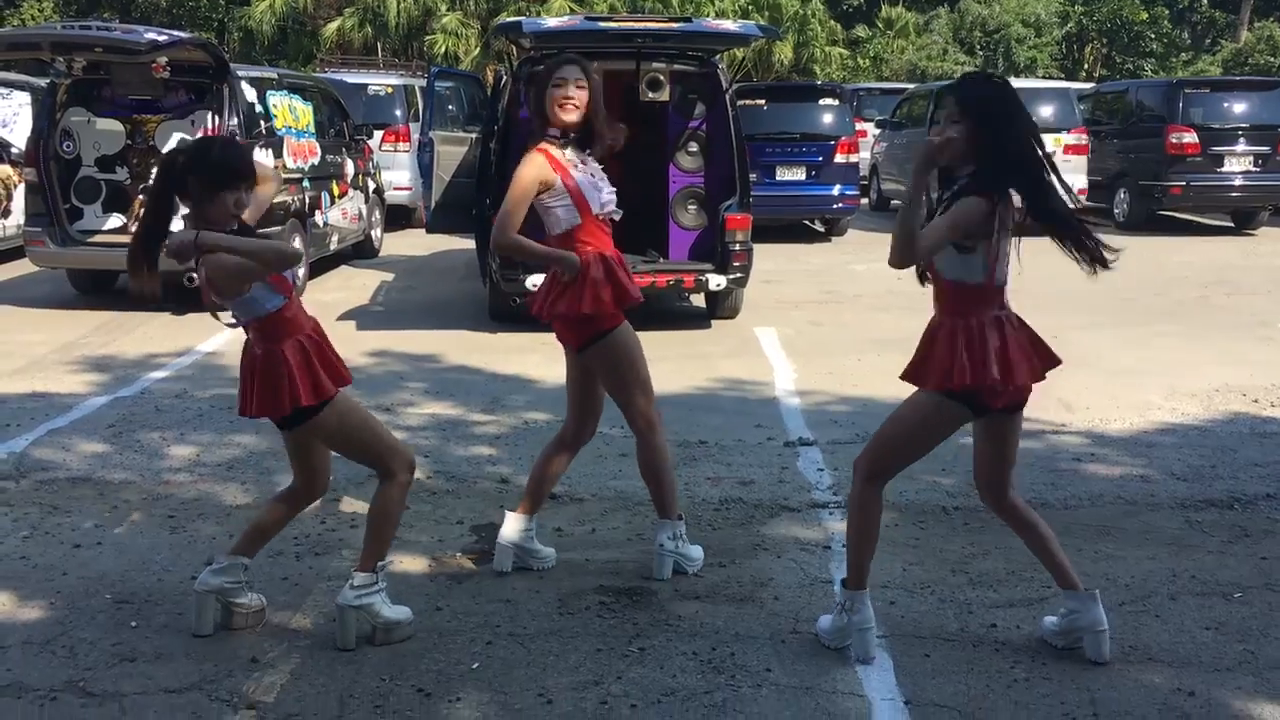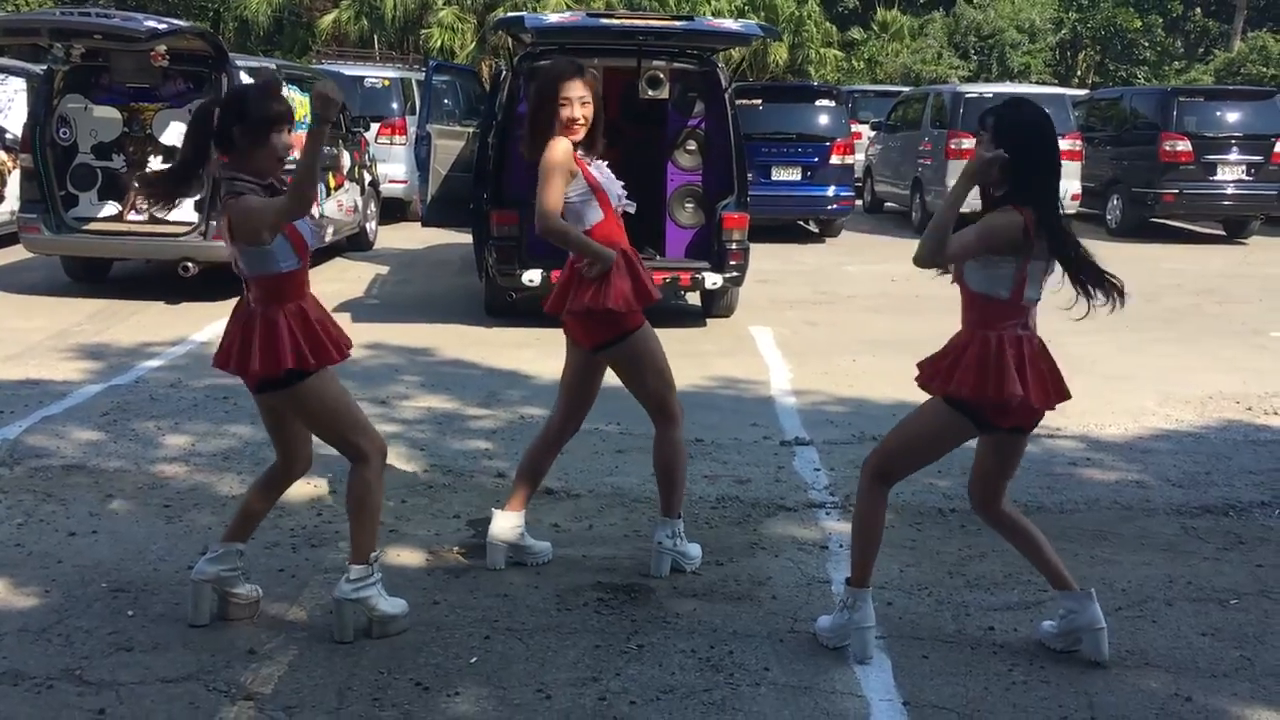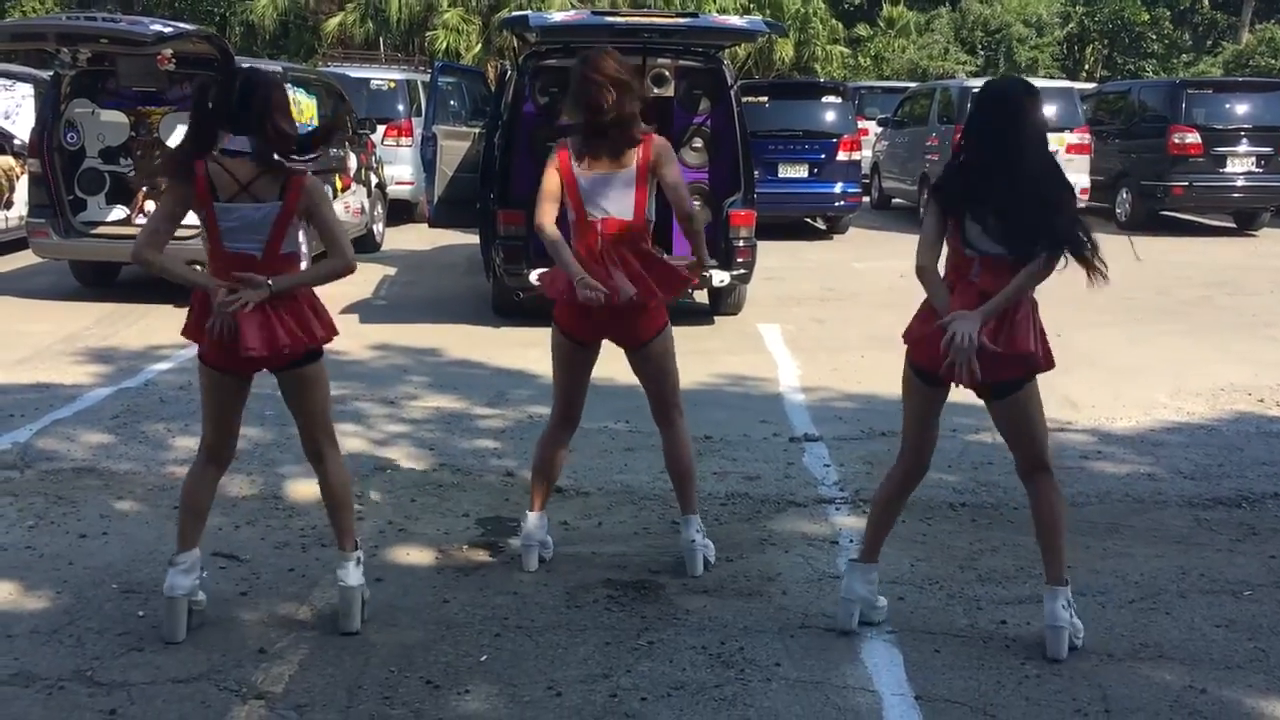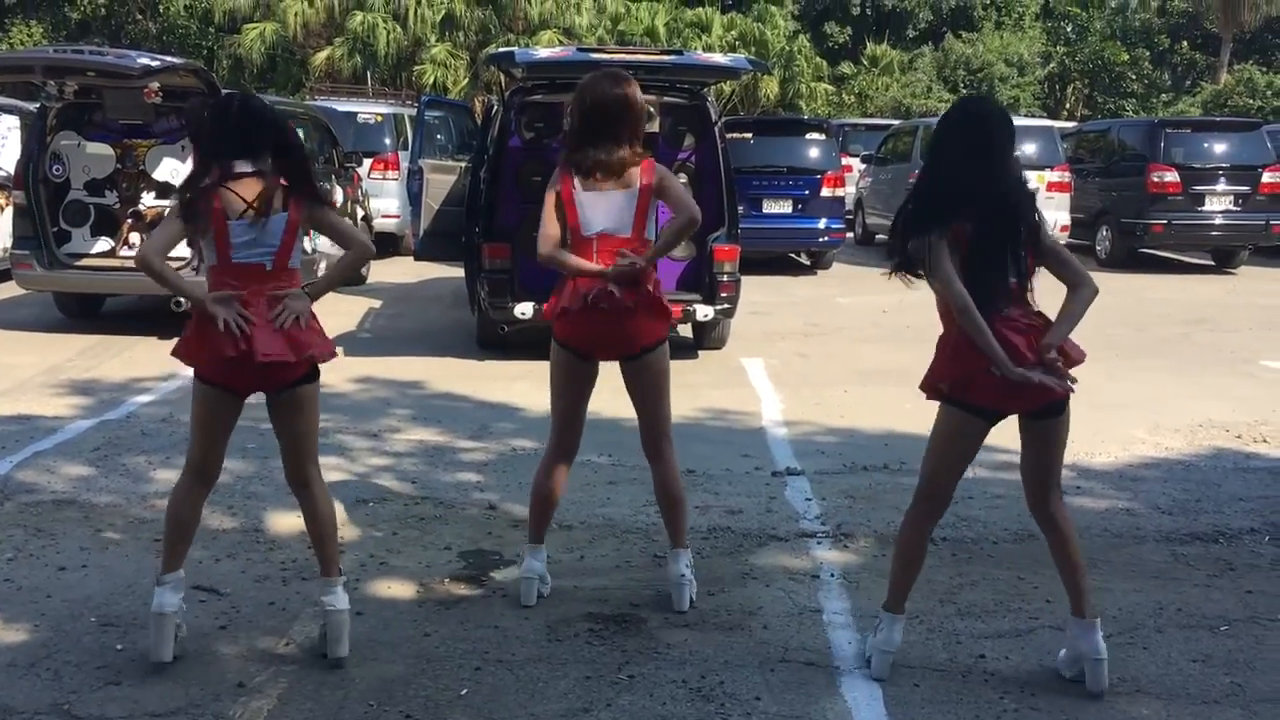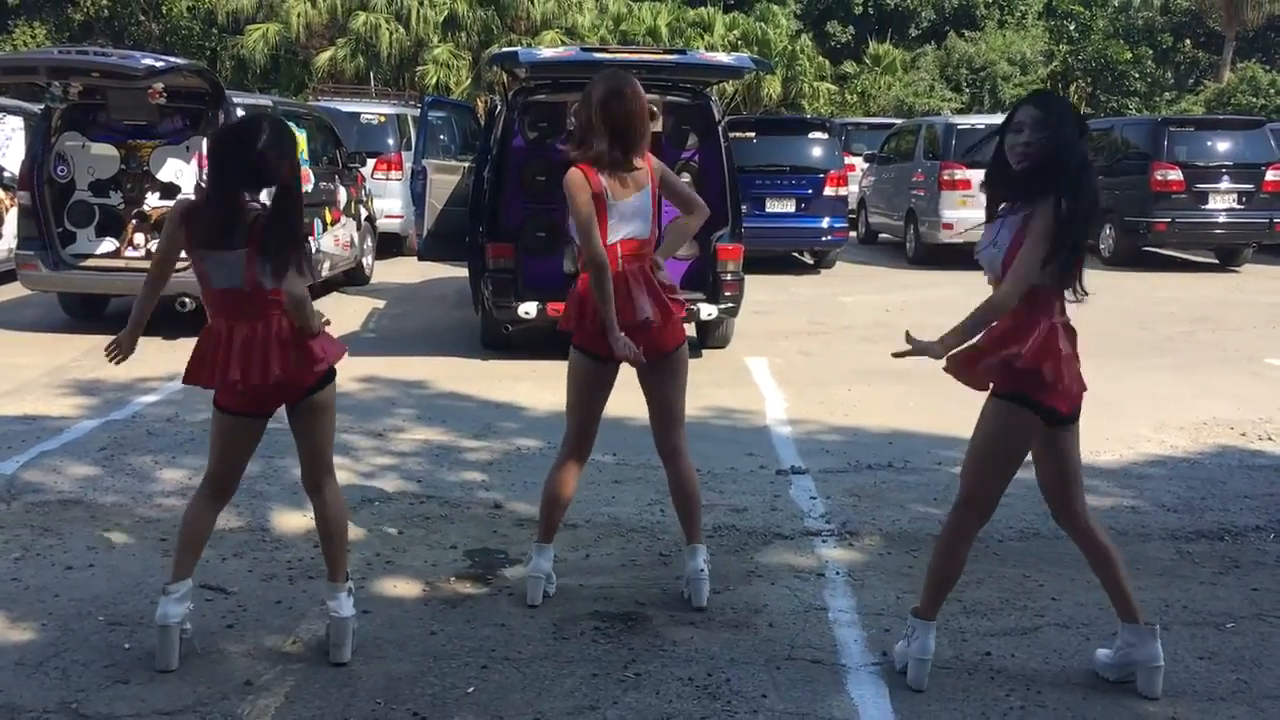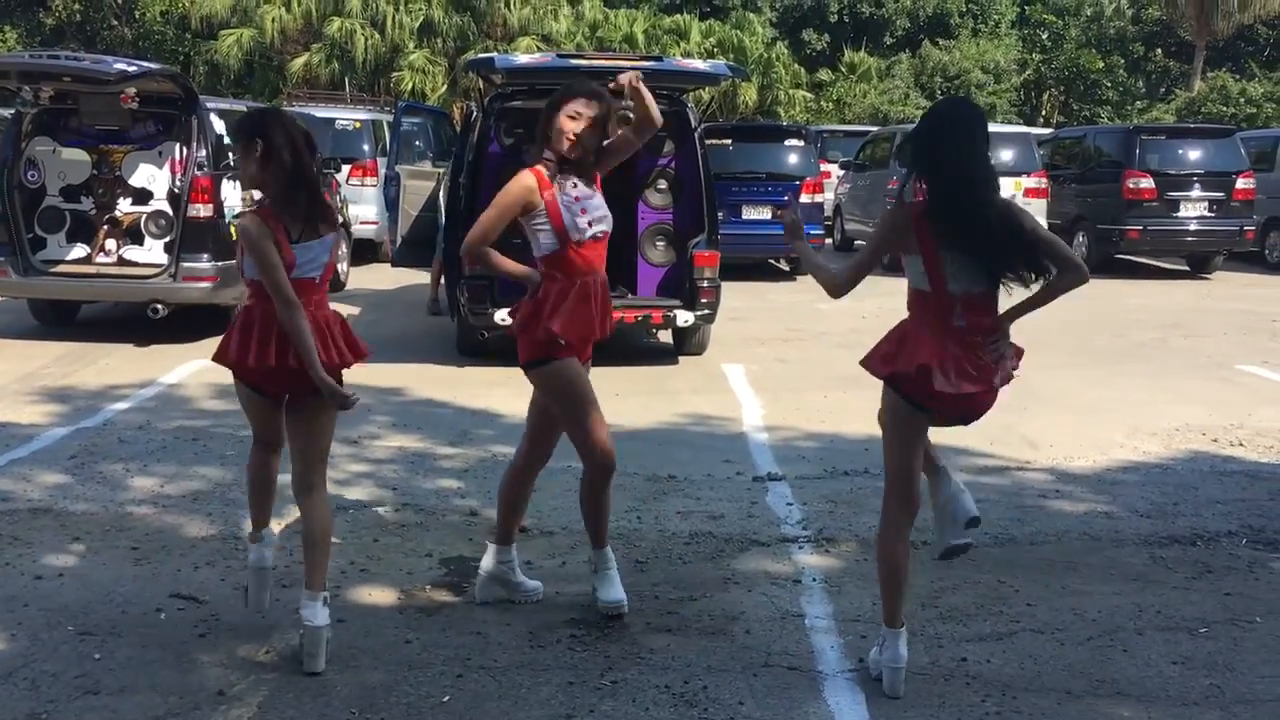
dt=0.7s
person 1, frame 1
left shoulder: (979, 198)
right shoulder: (975, 190)
left elbow: (903, 256)
left wrist: (920, 173)
left hip: (969, 360)
right hip: (1004, 356)
left knee: (869, 471)
right knee: (997, 494)
left ankle: (853, 615)
right ankle: (1080, 611)
person 1, frame 2
left shoulder: (1012, 219)
right shoulder: (1028, 217)
left elbow: (928, 256)
left wrist: (966, 182)
left hip: (988, 372)
right hip: (1016, 375)
left knee: (877, 473)
right knee: (989, 501)
left ankle: (856, 611)
right ankle: (1078, 608)
person 1, frame 3
left shoulder: (953, 184)
right shoulder: (1049, 189)
left elbow: (925, 266)
right elbow: (1045, 260)
left wrist: (956, 320)
right wrist: (980, 320)
left hip: (939, 334)
right hip: (1004, 340)
left knee: (911, 463)
right knee: (1036, 469)
left ankle: (859, 578)
right ankle: (1058, 602)
person 1, frame 4
left shoulder: (935, 219)
right shoulder: (1021, 214)
left elbow: (954, 294)
right elbow: (1084, 283)
left wrist: (1003, 366)
right wrist: (1051, 346)
left hip: (976, 371)
right hip: (1039, 366)
left knee: (929, 503)
right knee: (1047, 504)
left ankle: (889, 628)
right ankle: (1086, 635)
person 1, frame 5
left shoulder: (1048, 206)
right shoulder: (1014, 203)
left elbow: (1015, 289)
left wrist: (945, 343)
left hip: (1031, 368)
right hip: (1036, 369)
left knee: (968, 510)
right knee: (1072, 514)
left ankle: (919, 636)
right ankle: (1138, 640)
person 1, frame 6
left shoulder: (909, 214)
right shoulder: (1000, 214)
left elbow: (840, 285)
right elbow: (1075, 271)
left wrist: (798, 243)
right wrist: (1008, 317)
left hip: (921, 362)
right hip: (979, 368)
left knee: (897, 509)
left ankle: (892, 645)
right ankle: (954, 497)
person 2, frame 1
left shoulder: (233, 227)
right shoulder: (216, 262)
left elbow: (265, 182)
right elbow: (278, 262)
right wrist: (205, 237)
left hip: (290, 365)
right hip: (292, 372)
left knee: (311, 484)
right knee: (397, 464)
left ankle: (224, 577)
right ankle: (365, 592)
person 2, frame 2
left shoulder: (261, 185)
right shoulder: (246, 206)
right elbow: (302, 199)
right wrist: (325, 122)
left hip: (278, 336)
right hip: (280, 343)
left knee: (292, 461)
right knee: (368, 449)
left ankle: (219, 567)
right ankle: (360, 583)
person 2, frame 3
left shoulder: (195, 175)
right shoulder: (298, 182)
left elbow: (145, 249)
right elbow: (343, 260)
left wrist: (210, 285)
right wrist: (272, 289)
left hip: (224, 324)
right hip: (286, 322)
left knee: (213, 454)
right knee: (324, 451)
left ankle: (183, 574)
right ankle: (350, 570)
person 2, frame 4
left shoulder: (201, 199)
right shoulder: (296, 198)
left elbow: (149, 257)
right elbow: (363, 248)
left wrist: (203, 300)
right wrist: (307, 294)
left hip: (224, 341)
right hip: (289, 341)
left knee: (198, 475)
right knee: (304, 478)
left ankle: (168, 591)
right ankle: (334, 595)
person 2, frame 5
left shoulder: (193, 217)
right shoulder: (283, 222)
left elbow: (153, 283)
right elbow: (293, 298)
left wrist: (130, 333)
right wrist: (310, 332)
left hip: (238, 364)
right hip: (297, 357)
left knee: (216, 488)
right knee: (323, 484)
left ankle: (175, 599)
right ankle: (340, 599)
person 2, frame 6
left shoulder: (254, 224)
right shoulder: (323, 211)
left elbow: (285, 303)
left wrist: (313, 371)
left hip: (263, 349)
right hip: (322, 345)
left knee: (265, 448)
right knee: (311, 480)
left ankle: (260, 546)
right ankle: (315, 606)
person 3, frame 1
left shoulder: (579, 152)
right shoulder: (540, 161)
right elbow: (502, 239)
right wrist: (564, 262)
left hip: (591, 296)
right hip: (588, 297)
left knee: (579, 427)
right knee: (646, 419)
left ankle: (517, 533)
right ankle: (672, 539)
person 3, frame 2
left shoulder: (579, 156)
right shoulder: (557, 150)
right elbow: (547, 221)
right wrist: (600, 254)
left hip: (594, 298)
right hip: (605, 298)
left knee: (562, 422)
right knee: (669, 417)
left ankle: (507, 527)
right ankle: (670, 537)
person 3, frame 3
left shoulder: (564, 154)
right shoulder: (651, 147)
left elbow: (544, 221)
right elbow: (682, 205)
left wrist: (576, 273)
right wrist: (701, 258)
left hip: (579, 297)
right hip: (636, 296)
left knee: (563, 419)
right knee: (670, 417)
left ankle: (534, 526)
right ankle: (692, 531)
person 3, frame 4
left shoulder: (565, 176)
right shoulder: (650, 172)
left elbow: (547, 250)
right elbow: (691, 216)
left wrist: (599, 270)
right wrist: (644, 262)
left hip: (577, 316)
right hip: (638, 313)
left knee: (561, 446)
right knee: (659, 447)
left ankle: (533, 561)
right ankle: (680, 565)
person 3, frame 5
left shoulder: (580, 177)
right shoulder: (649, 166)
left elbow: (594, 256)
right elbow: (698, 211)
left wrist: (611, 329)
right wrist: (662, 251)
left hip: (599, 312)
right hip: (656, 308)
left knee: (575, 447)
right knee: (673, 447)
left ankle: (540, 562)
right ankle: (697, 562)
person 3, frame 6
left shoulder: (593, 170)
right shoulder: (529, 183)
left elbow: (650, 125)
right elbow: (473, 248)
left wrist: (636, 88)
right wrist: (531, 276)
left hip: (581, 328)
right hip: (552, 328)
left knee: (537, 451)
right knee: (600, 452)
left ankle: (499, 567)
right ankle: (600, 562)
